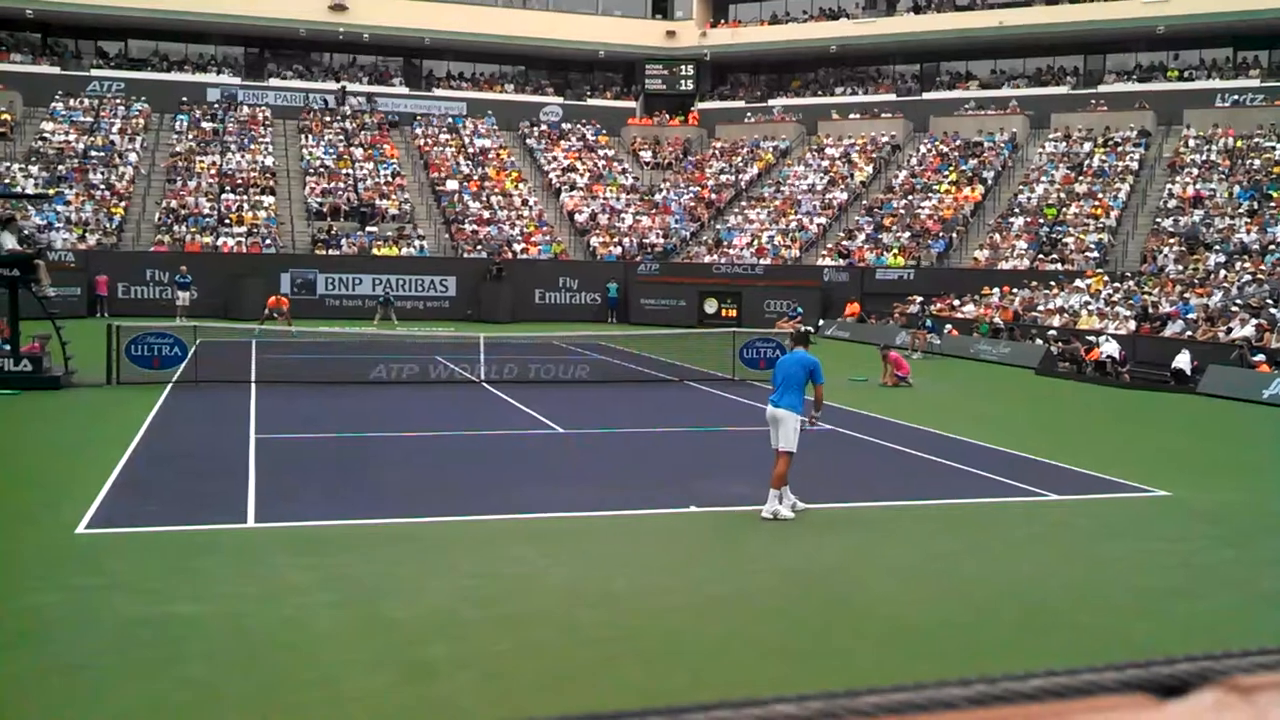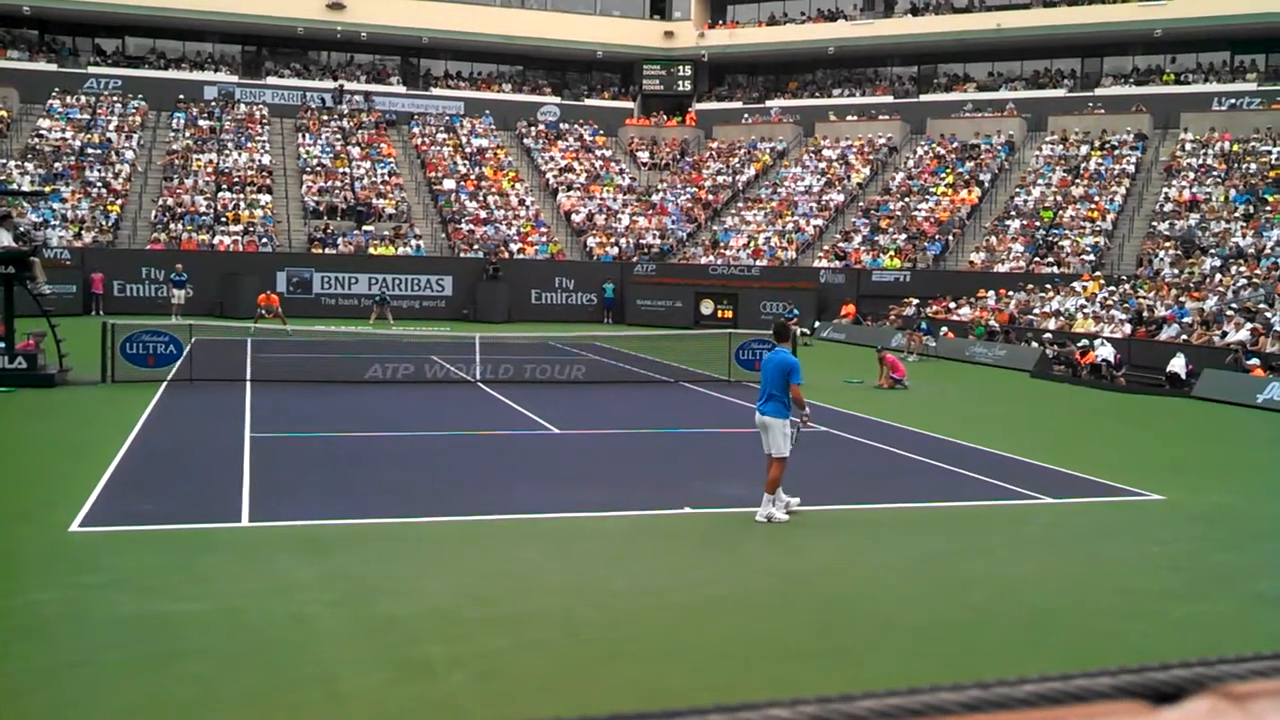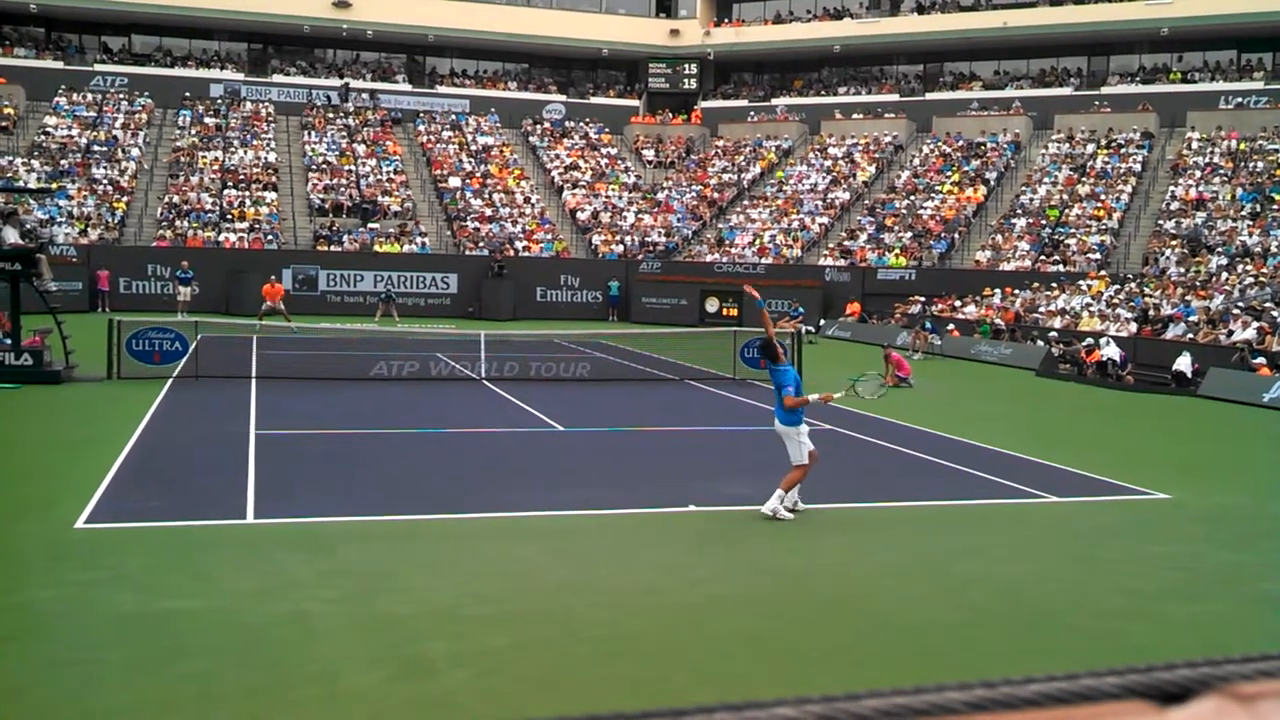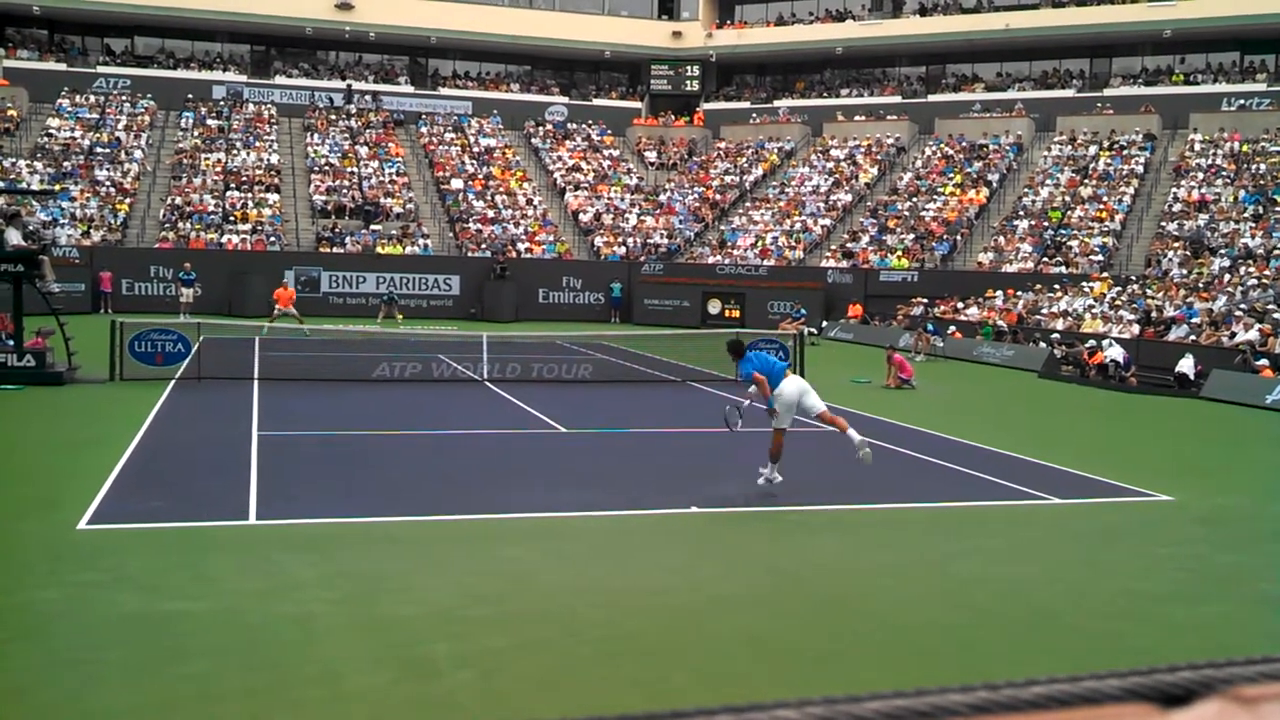
dt=0.7s
person 1, frame 1
left shoulder: (782, 360)
right shoulder: (812, 362)
right elbow: (819, 395)
right wrist: (816, 414)
left hip: (772, 408)
right hip: (789, 411)
left knee: (781, 456)
right knee: (785, 458)
left ankle: (786, 499)
right ankle: (771, 505)
person 1, frame 2
left shoulder: (767, 358)
right shoulder: (791, 361)
right elbow: (795, 395)
right wrist: (805, 410)
left hip: (762, 413)
right hip: (777, 416)
left knee: (773, 460)
right knee: (779, 462)
left ankle: (780, 501)
right ankle: (765, 510)
person 1, frame 3
left shoulder: (773, 362)
right shoulder: (787, 375)
left elbow: (769, 329)
right elbow: (789, 403)
left wrist: (759, 301)
right wrist: (816, 398)
left hip: (788, 422)
right hip: (791, 424)
left knee: (810, 456)
right knee: (800, 468)
left ankle: (790, 499)
right ankle: (772, 505)
person 1, frame 4
left shoulder: (744, 369)
right shoulder: (756, 354)
left elbow: (761, 380)
left wrist: (770, 405)
right wrist: (754, 389)
left hip: (784, 392)
right hip: (797, 382)
left knee: (778, 435)
right knee: (827, 417)
left ankle: (771, 473)
right ankle: (856, 438)
